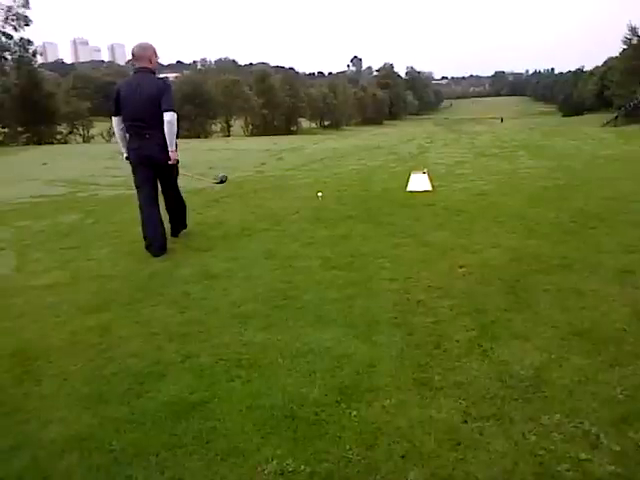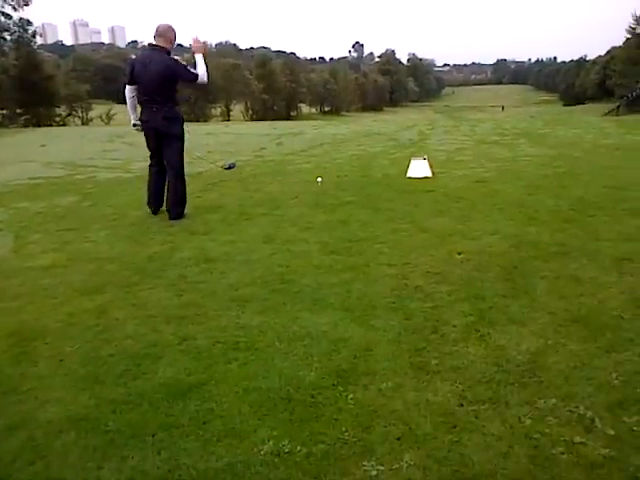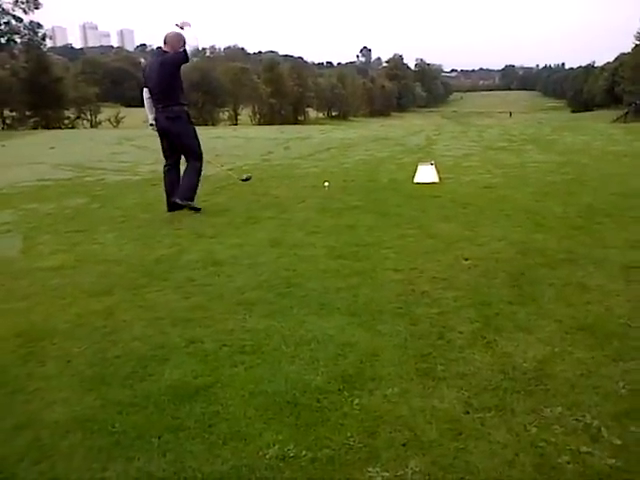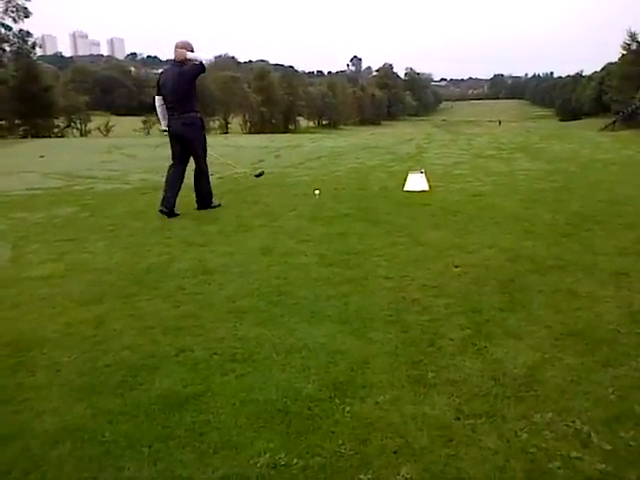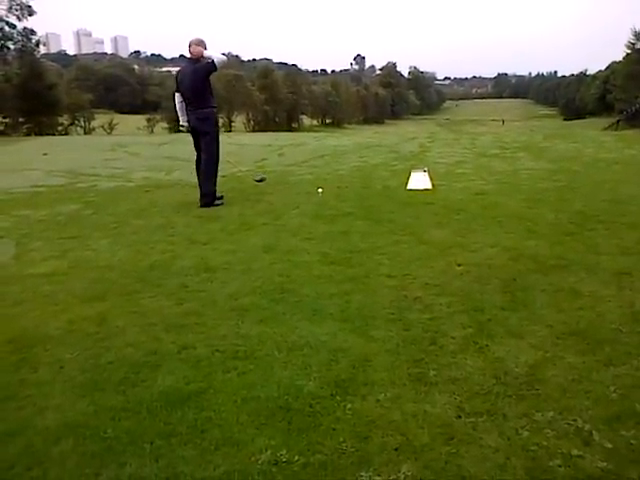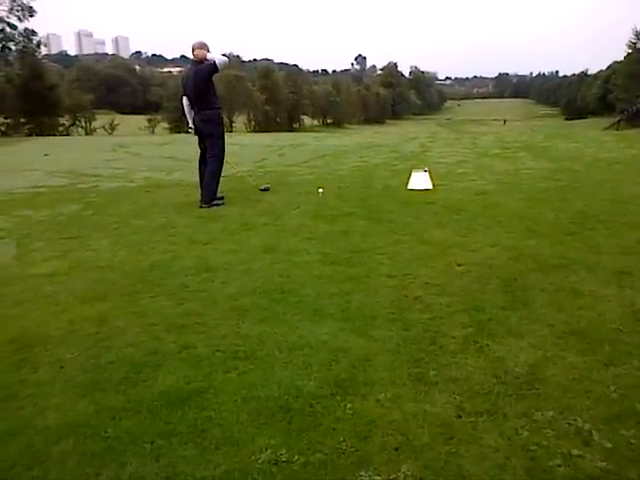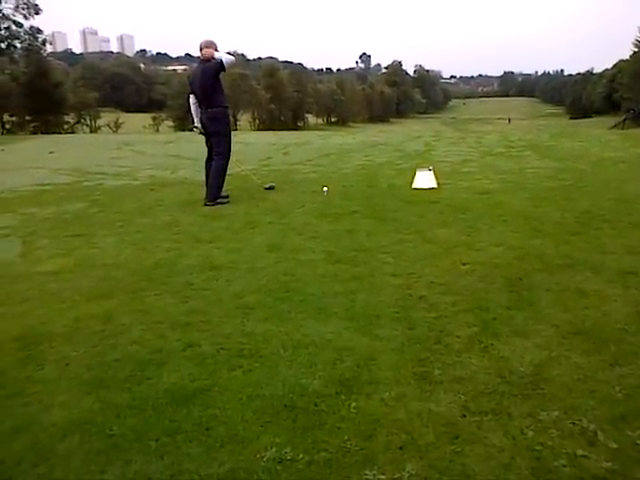
dt=0.7s
person 1, frame 1
left shoulder: (121, 88)
right shoulder: (161, 85)
left elbow: (117, 123)
right elbow: (169, 118)
left wrist: (125, 150)
right wrist: (172, 148)
left hip: (137, 148)
right hip: (161, 146)
left knee: (146, 197)
right knee: (170, 190)
left ankle: (156, 245)
right ankle: (177, 227)
person 1, frame 2
left shoulder: (137, 60)
right shoulder: (170, 63)
left elbow: (129, 91)
right elbow: (201, 79)
left wrist: (134, 118)
right wrist: (199, 54)
left hip: (148, 118)
right hip: (169, 118)
left knee: (156, 162)
right knee: (174, 165)
left ankle: (154, 204)
right ankle: (175, 210)
person 1, frame 3
left shoulder: (150, 65)
right shoulder: (169, 61)
left elbow: (146, 94)
left wrist: (152, 119)
right wrist: (187, 28)
left hip: (161, 118)
right hip: (177, 116)
left knee: (171, 161)
right knee: (194, 157)
left ankle: (173, 202)
right ankle: (184, 196)
person 1, frame 4
left shoulder: (163, 75)
right shoulder: (187, 72)
left elbow: (159, 102)
left wrist: (165, 124)
right wrist: (189, 56)
left hip: (173, 124)
right hip: (190, 122)
left knee: (177, 164)
right knee: (200, 163)
left ankle: (167, 205)
right ankle: (204, 201)
person 1, frame 5
left shoulder: (181, 72)
right shoulder: (201, 68)
left elbow: (178, 98)
right elbow: (222, 59)
left wrist: (183, 120)
right wrist: (204, 54)
left hip: (193, 118)
right hip: (206, 116)
left knee: (201, 157)
right knee: (210, 157)
left ankle: (208, 193)
right ankle: (207, 198)
person 1, frame 6
left shoulder: (187, 74)
right shoulder: (202, 70)
left elbow: (186, 101)
right elbow: (224, 60)
left wrist: (192, 123)
right wrist: (206, 56)
left hip: (199, 119)
right hip: (211, 117)
left knee: (205, 157)
right knee: (215, 156)
left ankle: (207, 194)
right ankle: (208, 198)
person 1, frame 7
left shoulder: (195, 73)
right shoulder: (209, 68)
left elbow: (193, 100)
right elbow: (230, 59)
left wrist: (197, 122)
right wrist: (214, 54)
left hip: (206, 116)
right hip: (218, 115)
left knee: (212, 155)
right knee: (220, 155)
left ankle: (212, 192)
right ankle: (212, 196)
